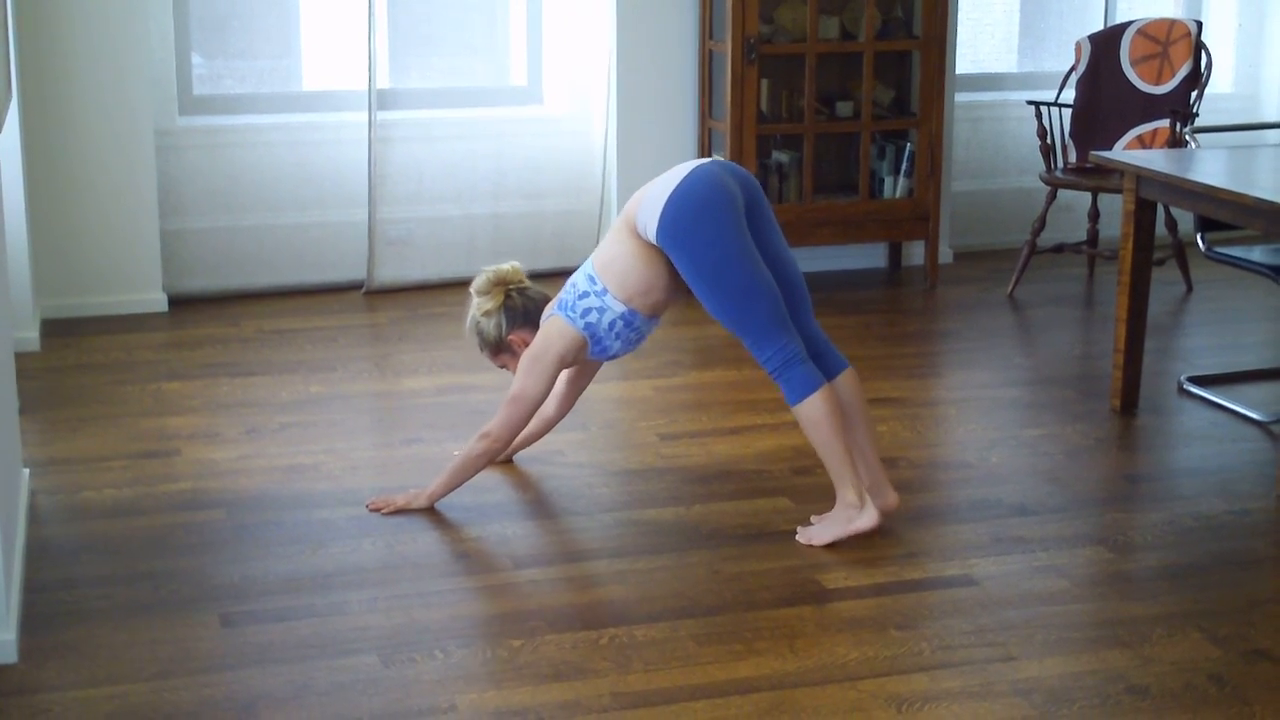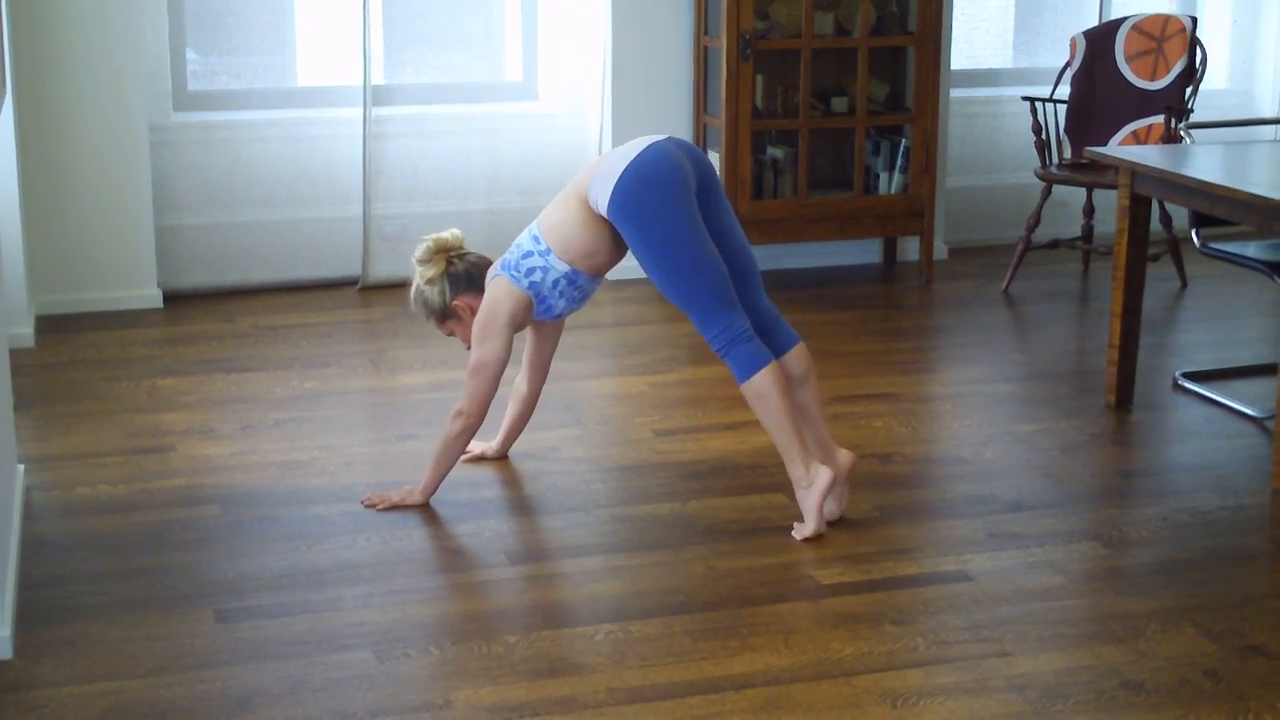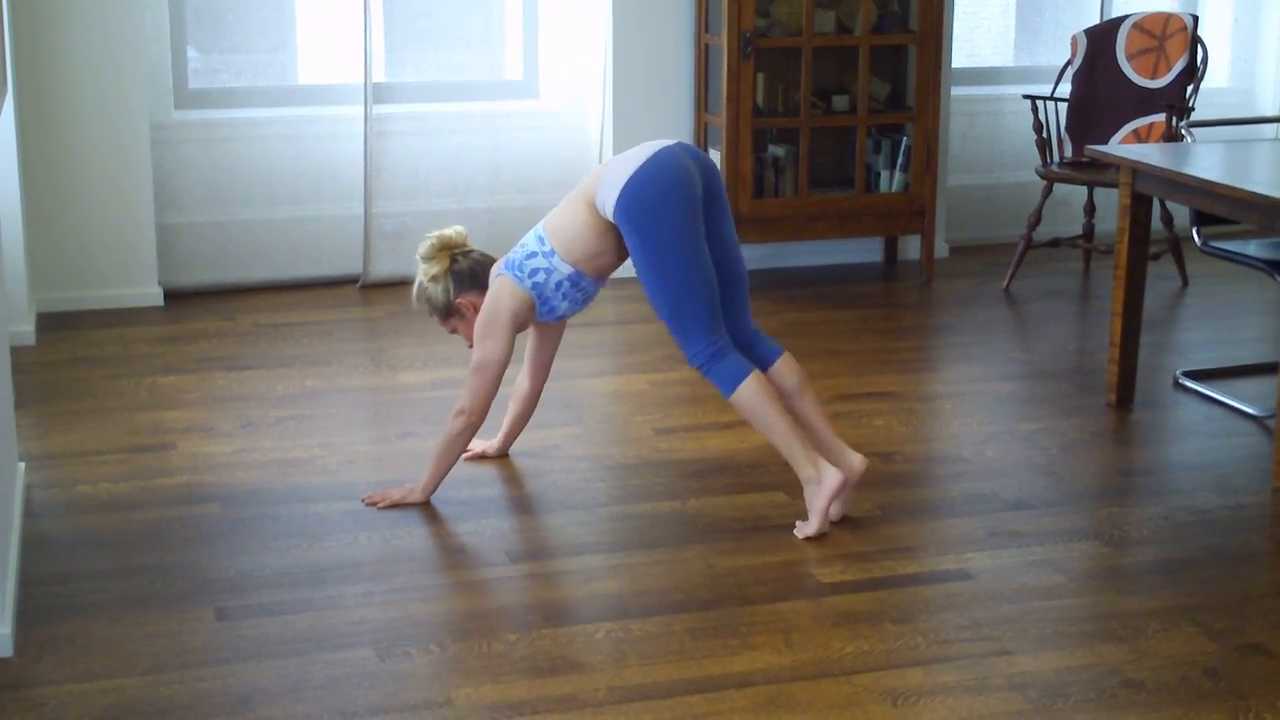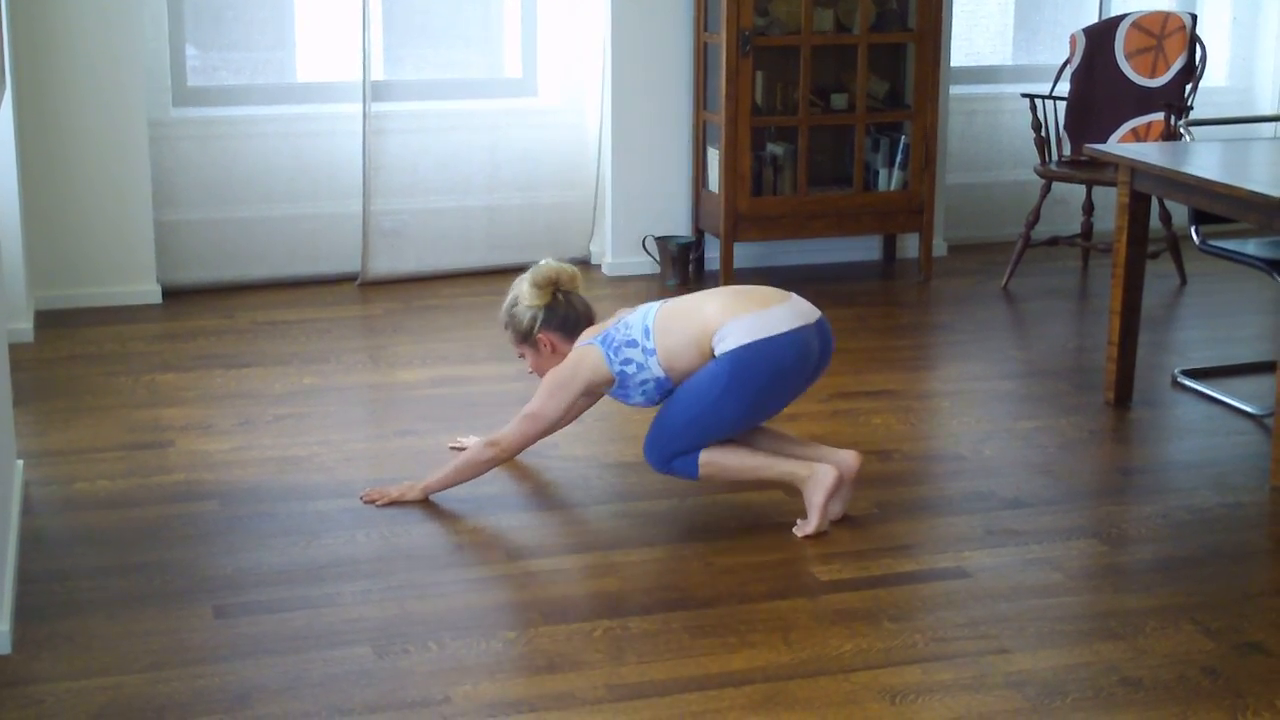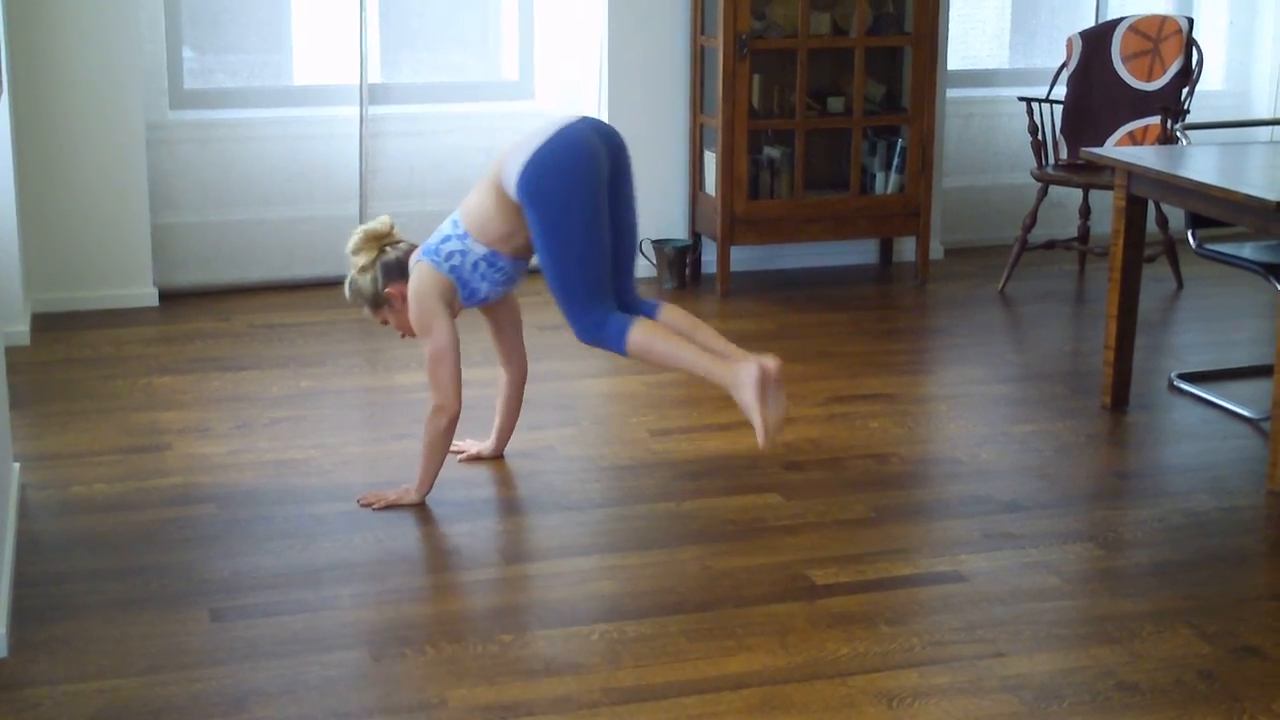
dt=0.5s
person 1, frame 1
left shoulder: (553, 337)
right shoulder: (581, 322)
left elbow: (493, 435)
right elbow: (560, 401)
left wrist: (426, 496)
right wrist: (510, 449)
left hip: (688, 210)
right hip: (716, 183)
left knee: (783, 355)
right knee: (806, 341)
left ankle: (853, 503)
right ankle: (874, 488)
person 1, frame 2
left shoulder: (497, 302)
right shoulder: (532, 290)
left elbow: (467, 414)
right elbow: (532, 378)
left wrist: (422, 490)
right wrist: (501, 445)
left hip: (640, 184)
right hip: (669, 159)
left knee: (729, 332)
right knee: (756, 315)
left ankle: (808, 473)
right ankle: (826, 452)
person 1, frame 3
left shoulder: (501, 300)
right shoulder: (533, 287)
left elbow: (468, 412)
right elbow: (534, 379)
left wrist: (423, 489)
right wrist: (501, 444)
left hip: (647, 189)
right hip: (679, 165)
left knee: (710, 351)
right knee: (740, 336)
left ankle: (817, 475)
right ankle: (839, 456)
person 1, frame 4
left shoulder: (583, 359)
right shoulder: (607, 338)
left elbow: (505, 443)
right elbow: (564, 411)
left wrist: (422, 488)
right wrist: (495, 446)
left hip: (768, 345)
right hip: (805, 329)
left knee: (665, 453)
right knee: (703, 431)
left ankle: (815, 473)
right ankle: (833, 458)
person 1, frame 5
left shoulder: (425, 286)
right shoulder: (471, 272)
left elbow: (446, 405)
right elbow: (515, 365)
left wrist: (419, 489)
right wrist: (496, 444)
left hip: (549, 168)
right hip: (588, 139)
left knee: (596, 322)
right knee: (626, 307)
left ankle: (738, 377)
right ankle: (746, 363)
